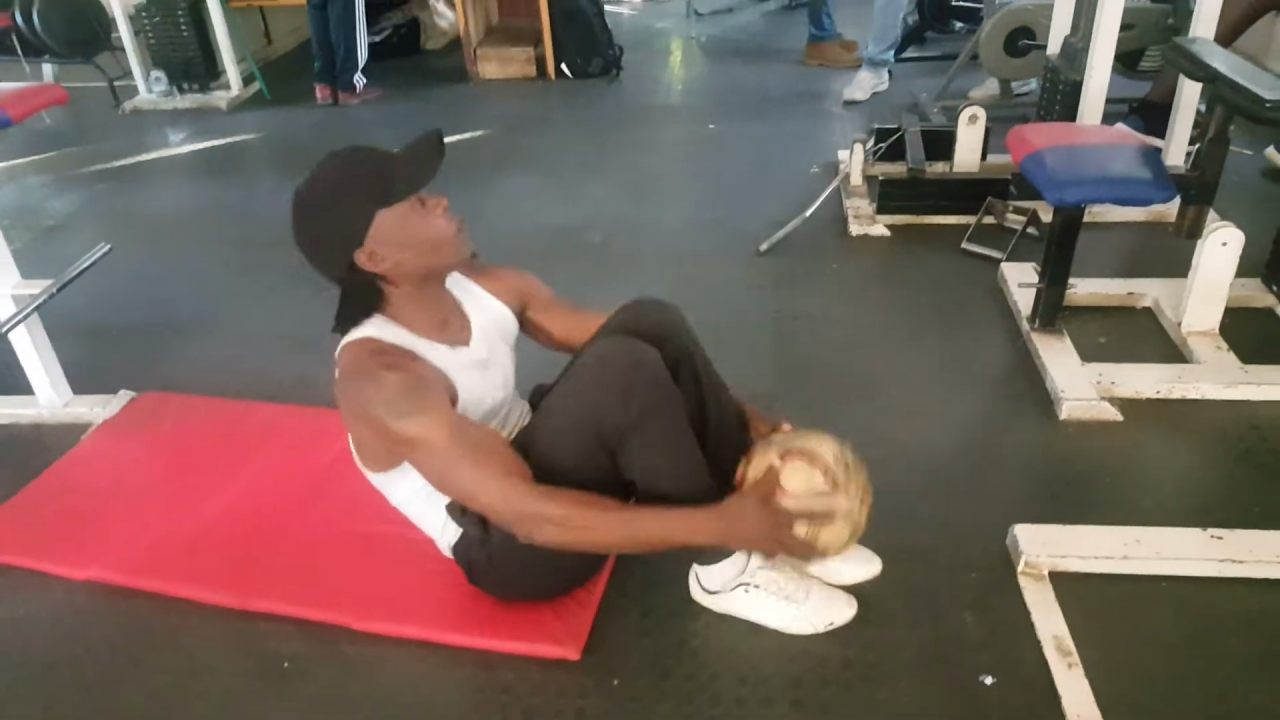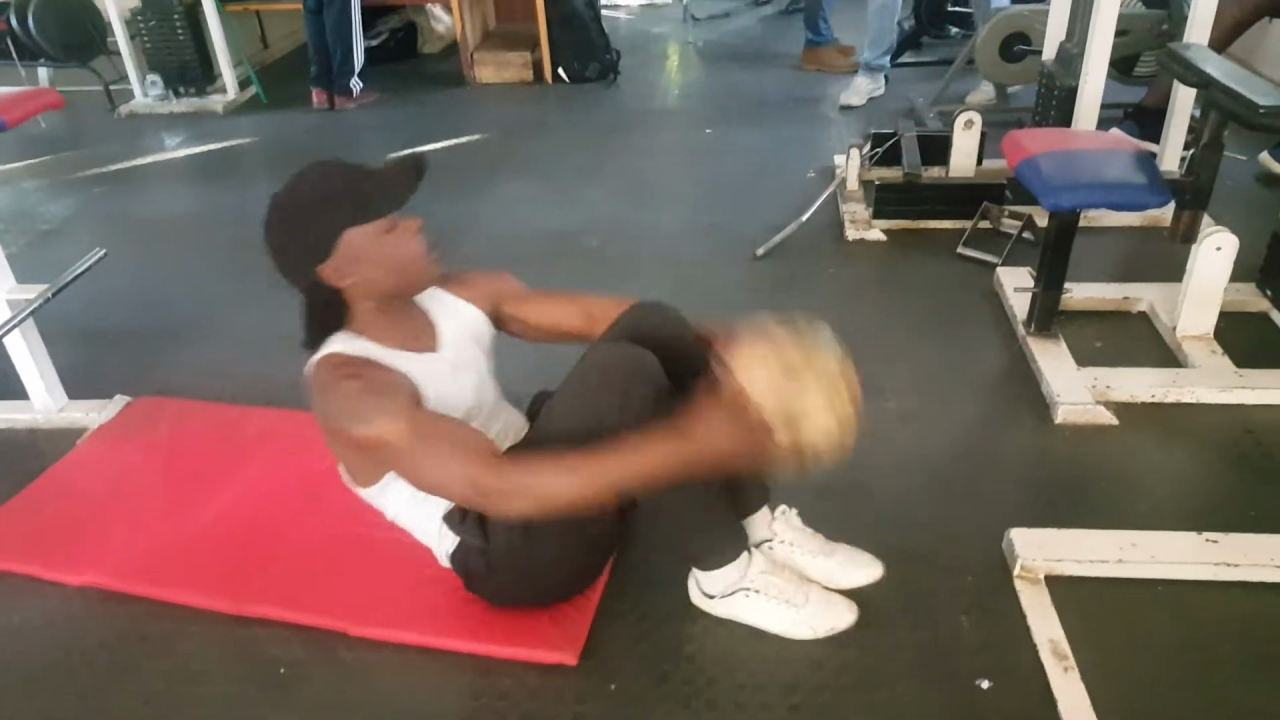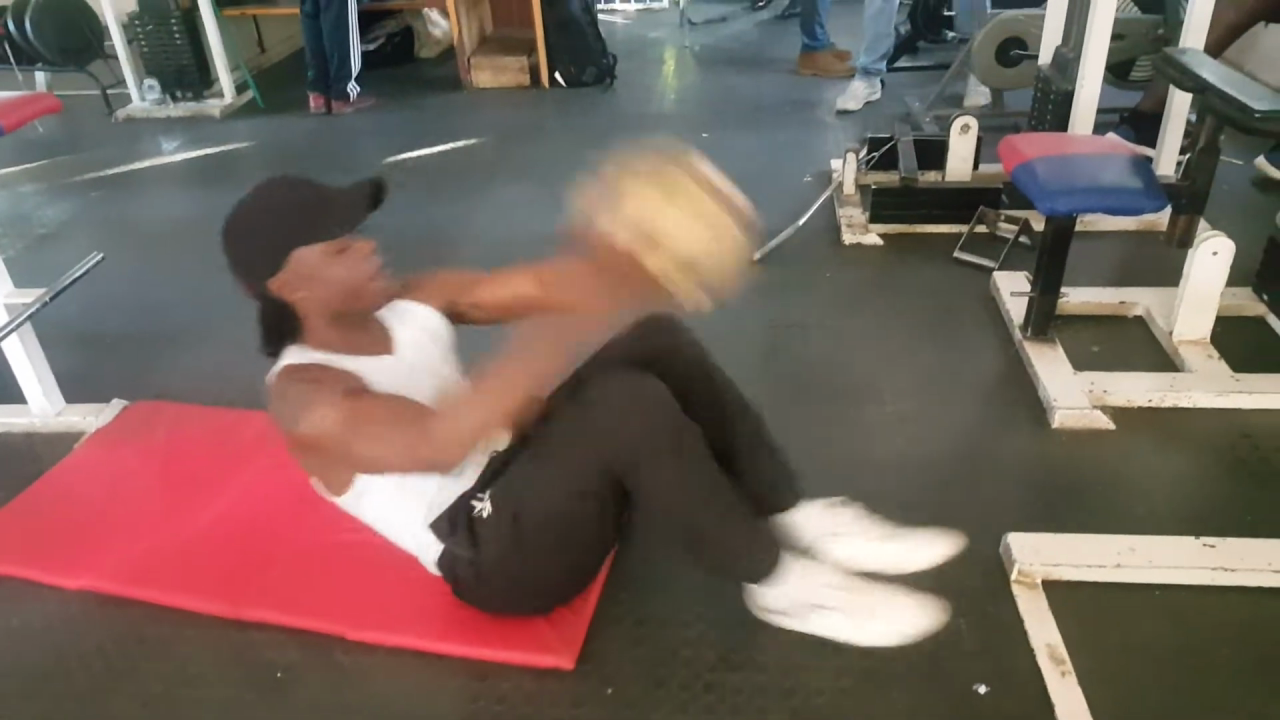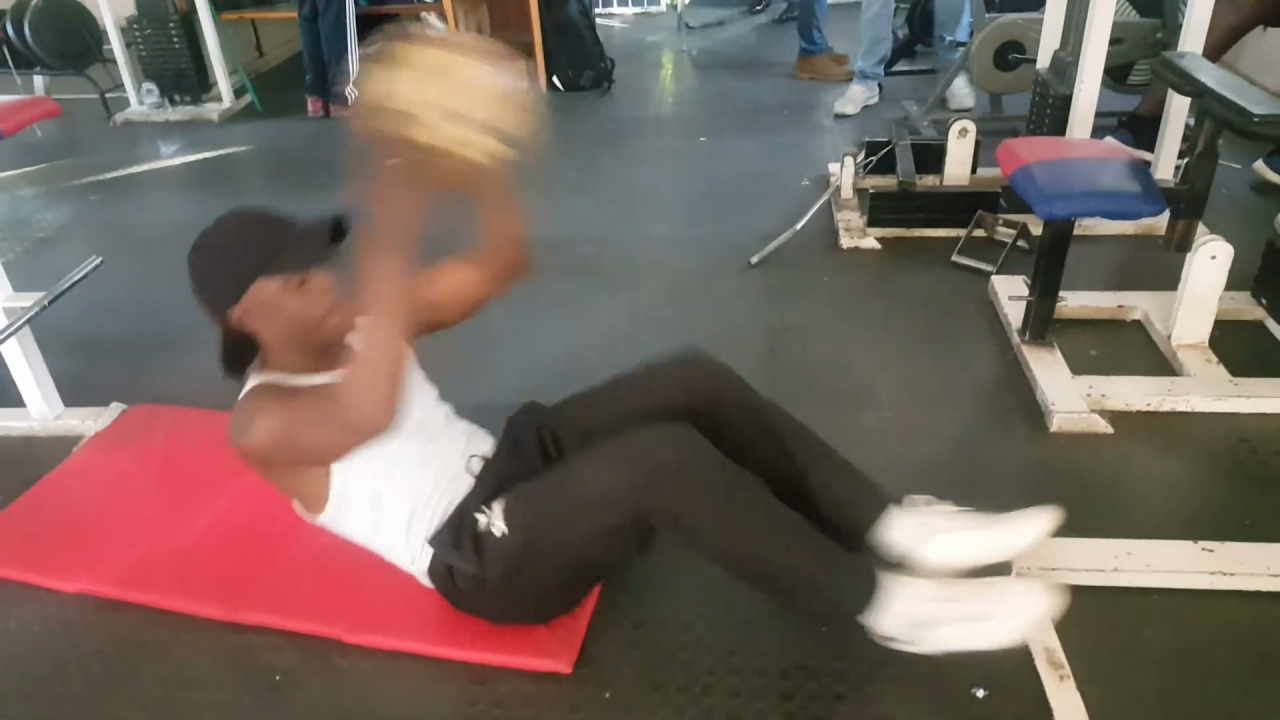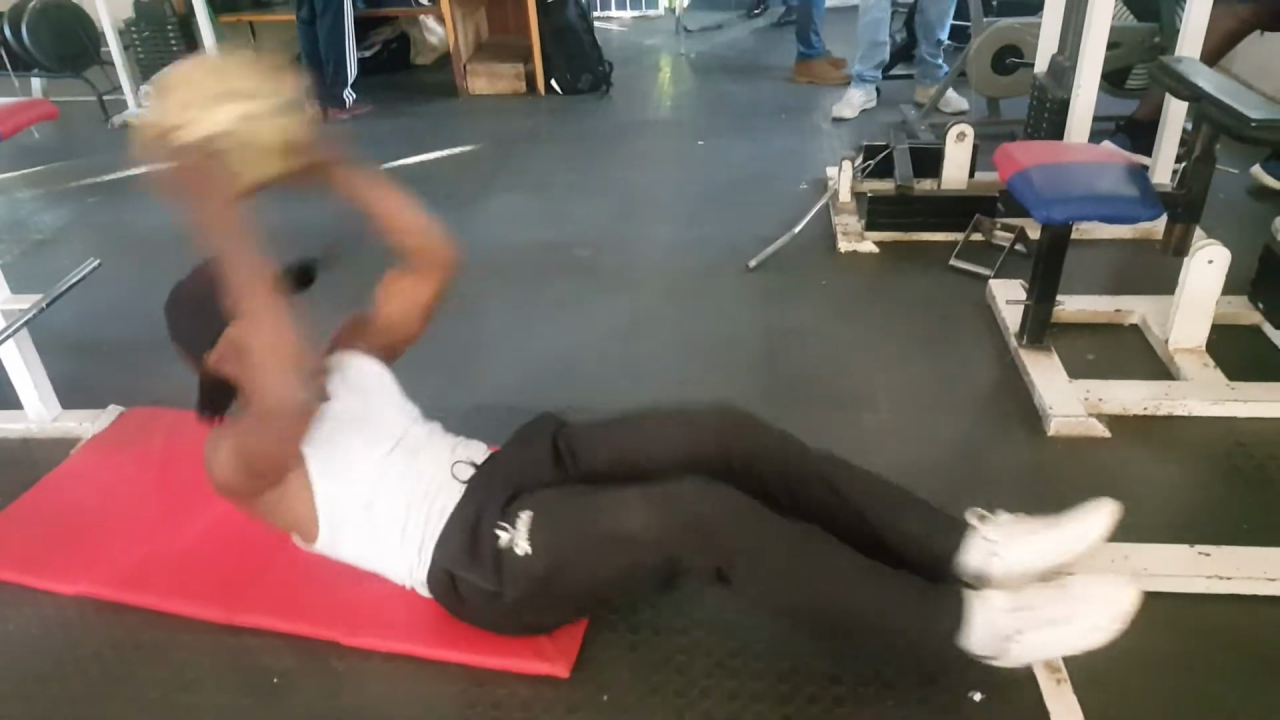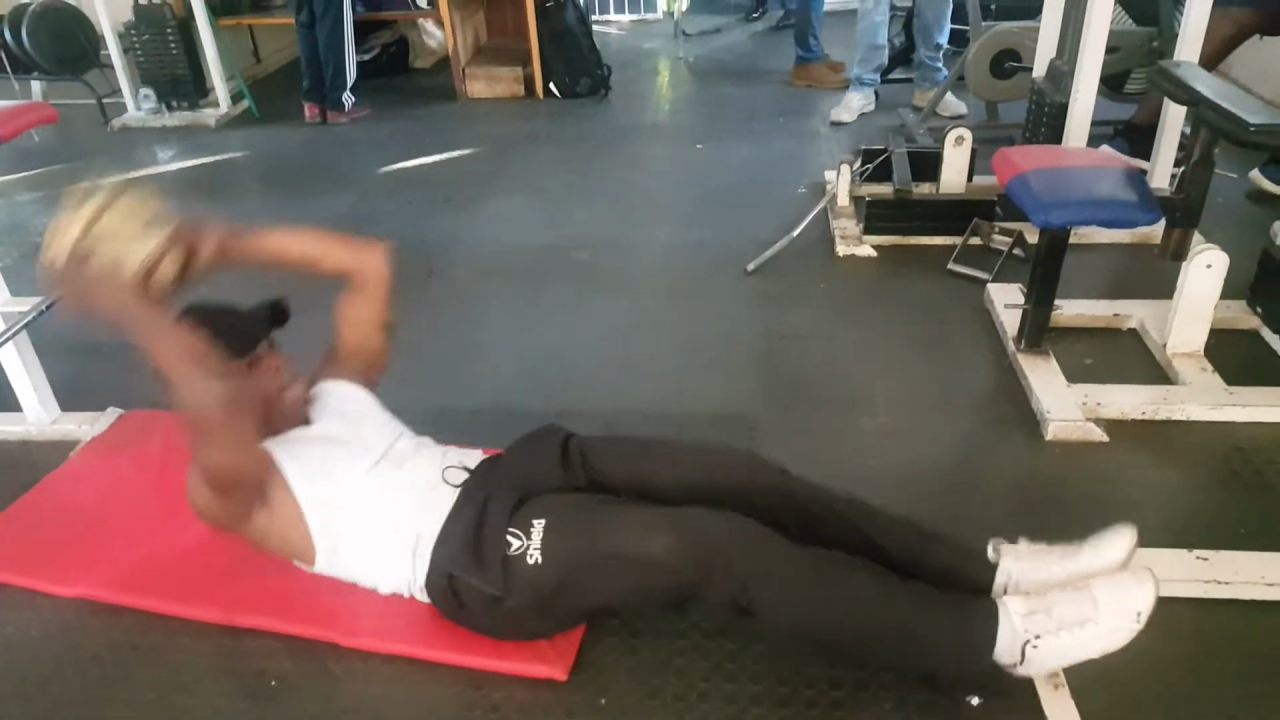
dt=0.1s
person 1, frame 1
left shoulder: (482, 286)
right shoulder: (381, 381)
left elbow: (595, 332)
right elbow: (529, 512)
left wrist: (742, 419)
right wrist: (715, 526)
right hip: (512, 548)
left knee: (651, 321)
right knee: (626, 370)
left ankle: (764, 518)
right ankle: (728, 569)
person 1, frame 2
left shoulder: (451, 294)
right shoulder: (348, 389)
left elbow: (587, 317)
right elbow: (508, 494)
left wrist: (723, 355)
right wrist: (690, 446)
left hip: (535, 467)
right hip: (508, 551)
left knee: (652, 327)
right knee: (629, 375)
left ankle: (755, 524)
right ankle: (725, 572)
person 1, frame 3
left shoulder: (409, 303)
right shoulder: (307, 404)
left elbow: (535, 287)
right elbow: (446, 436)
left wrist: (600, 267)
right wrist: (579, 299)
left hip: (529, 480)
right hip: (499, 557)
left knee: (656, 334)
right knee: (633, 402)
left ankle: (797, 523)
right ankle: (775, 583)
person 1, frame 4
left shoulder: (355, 334)
right shoulder: (269, 428)
left elbow: (504, 266)
right elbow: (374, 407)
left wrist: (489, 174)
right wrist: (395, 221)
left hip: (513, 463)
right hip: (480, 553)
left knee: (694, 379)
right knee: (670, 459)
left ankle: (889, 526)
right ankle: (879, 602)
person 1, frame 5
left shoulder: (345, 362)
right shoulder: (243, 460)
left elbow: (433, 259)
right elbow: (286, 387)
left wrist: (333, 168)
right wrist: (223, 223)
left hip: (518, 472)
right hip: (487, 565)
left knee: (730, 438)
right knee: (705, 516)
left ankle: (964, 545)
right ankle: (978, 621)
person 1, frame 6
left shoulder: (338, 389)
right shoulder: (234, 490)
left elbow: (369, 263)
right elbow: (216, 405)
left wrist: (231, 246)
right wrist: (140, 315)
left hip: (510, 474)
right hip: (481, 557)
left knee: (758, 484)
right knee: (730, 551)
left ankle: (995, 575)
right ankle: (998, 637)
